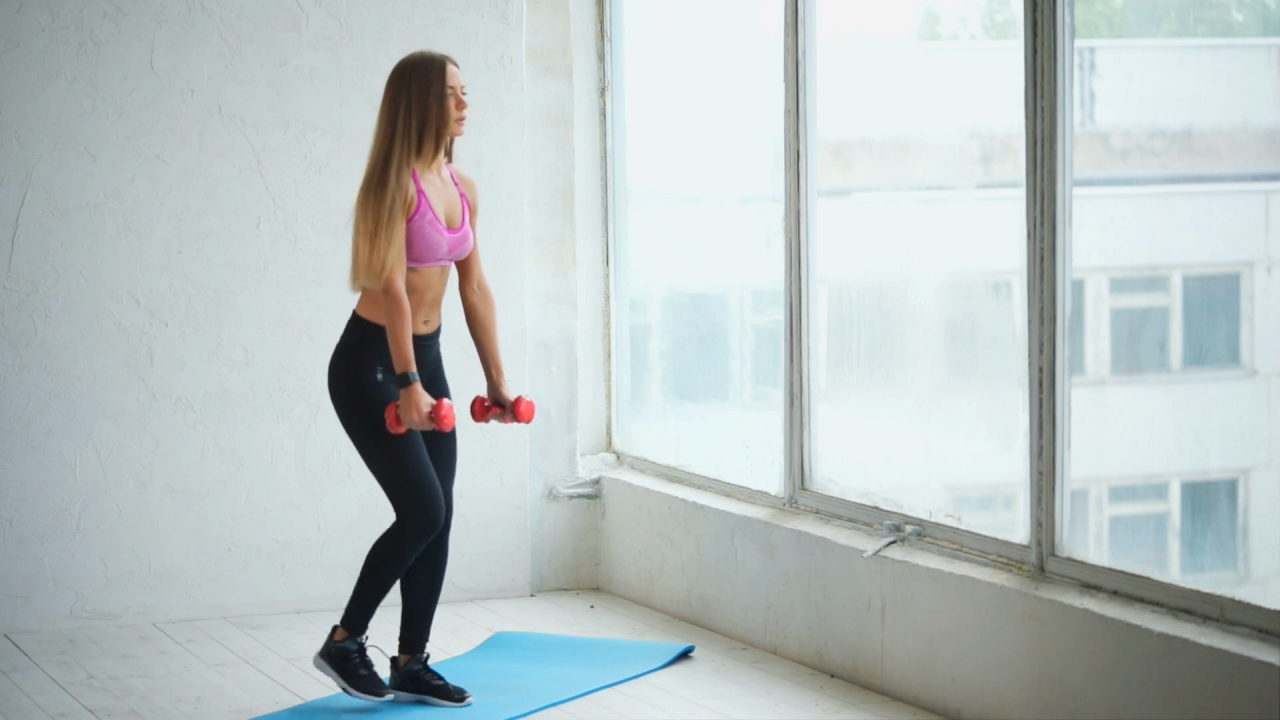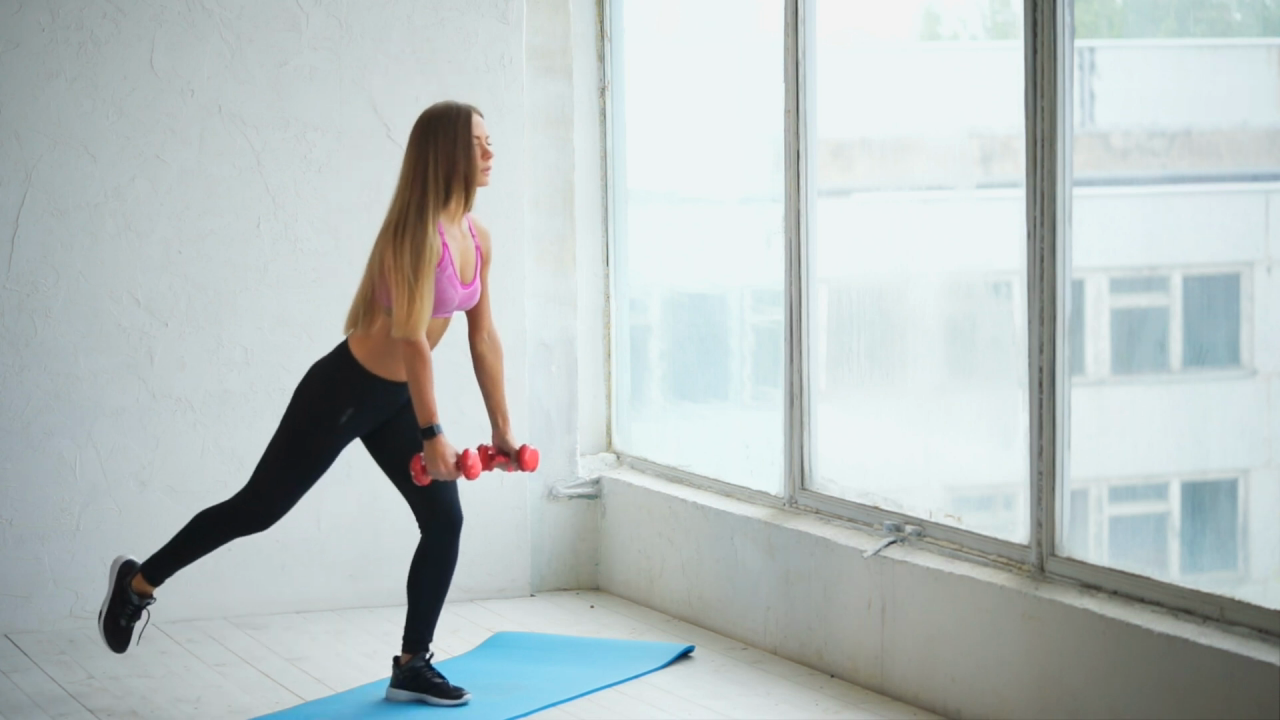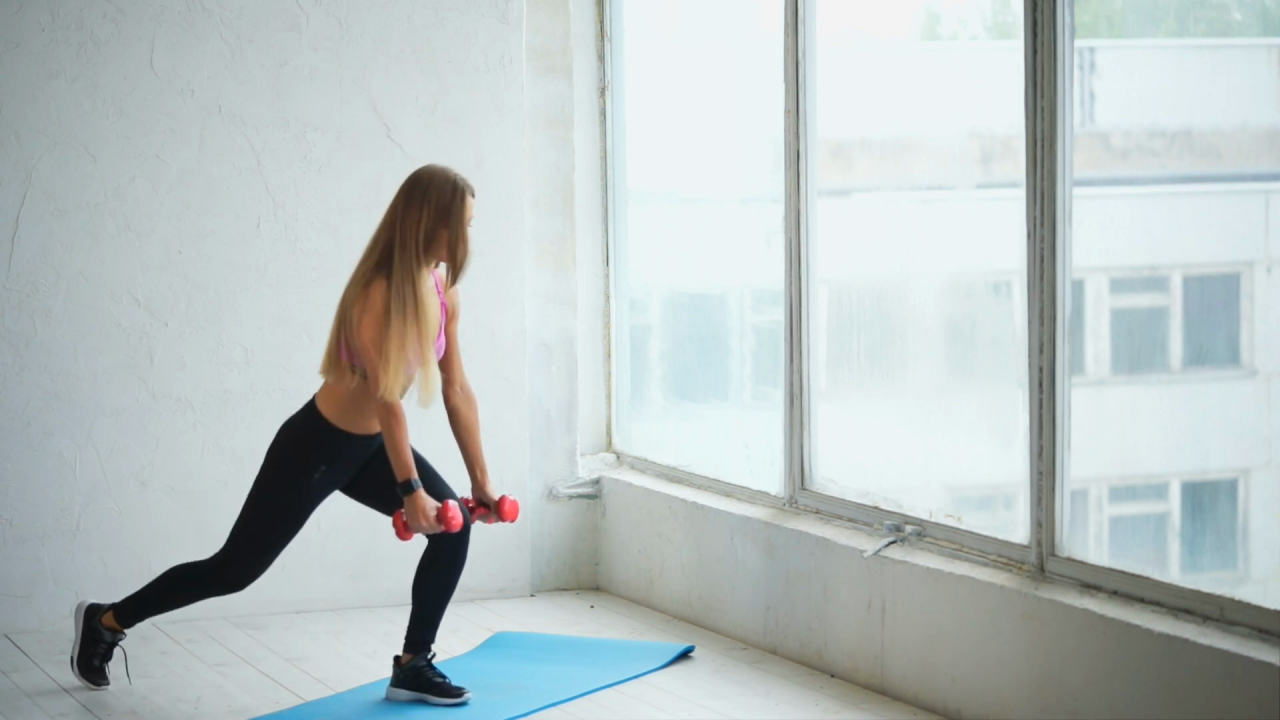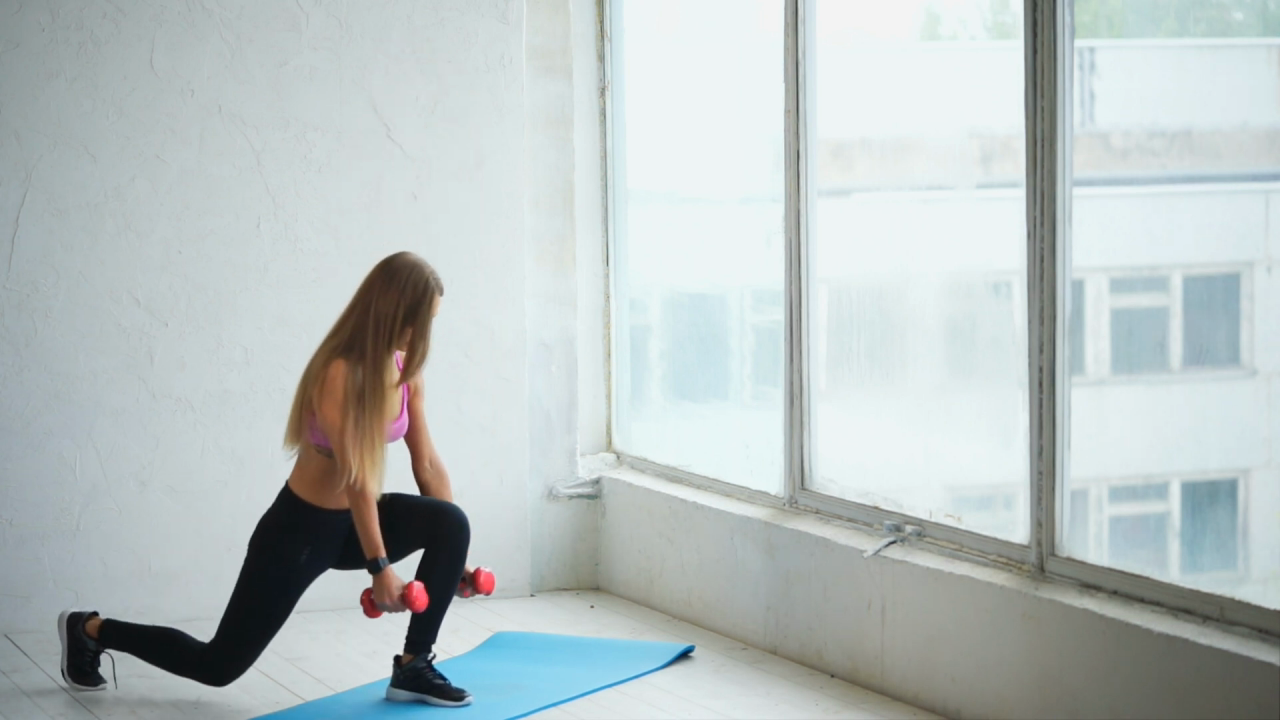
dt=0.7s
person 1, frame 1
left shoulder: (462, 184)
right shoulder: (392, 184)
left elbow: (475, 290)
right elbow: (391, 289)
left wrist: (497, 380)
right wrist: (407, 386)
left hip: (424, 357)
right hip: (367, 362)
left knee: (437, 516)
right knee: (423, 512)
left ankle: (412, 666)
right ankle: (342, 642)
person 1, frame 2
left shoulder: (479, 238)
right shoulder: (415, 233)
left elbow: (484, 338)
right elbow: (412, 340)
left wrist: (501, 428)
right wrist: (433, 435)
left hip: (395, 398)
right hip: (342, 391)
left knee: (445, 521)
right knee: (258, 508)
left ankle: (412, 665)
right ankle: (137, 581)
person 1, frame 3
left shoulder: (443, 292)
right shoulder: (379, 292)
left elbow: (458, 390)
right elbow: (387, 399)
left wrist: (481, 480)
right wrist: (410, 490)
left hip: (368, 446)
right hip: (316, 446)
left knee: (453, 525)
right knee: (232, 570)
left ankle: (413, 666)
right ankle: (104, 622)
person 1, frame 4
left shoulder: (405, 370)
right shoulder: (338, 373)
left elbow: (427, 464)
right elbow: (355, 479)
left wrist: (457, 557)
right wrist: (379, 567)
left hip: (348, 520)
right hip: (298, 527)
left knee: (450, 526)
right knee: (219, 666)
left ankle: (413, 668)
right ankle: (88, 630)
